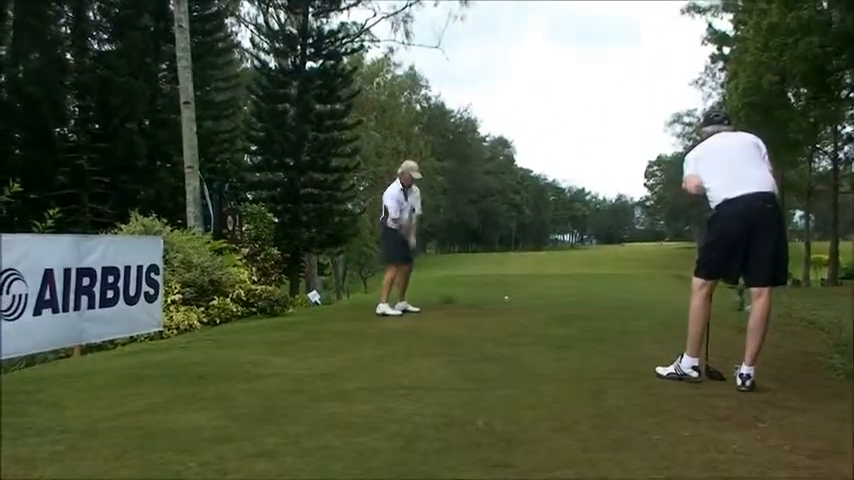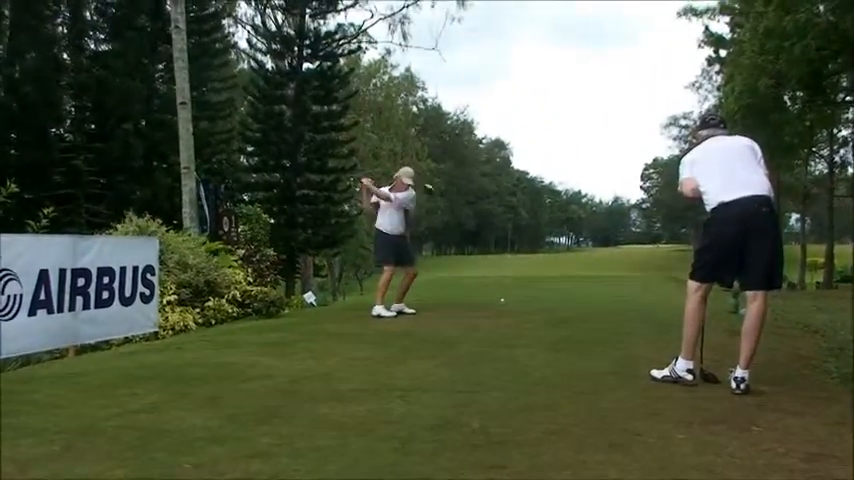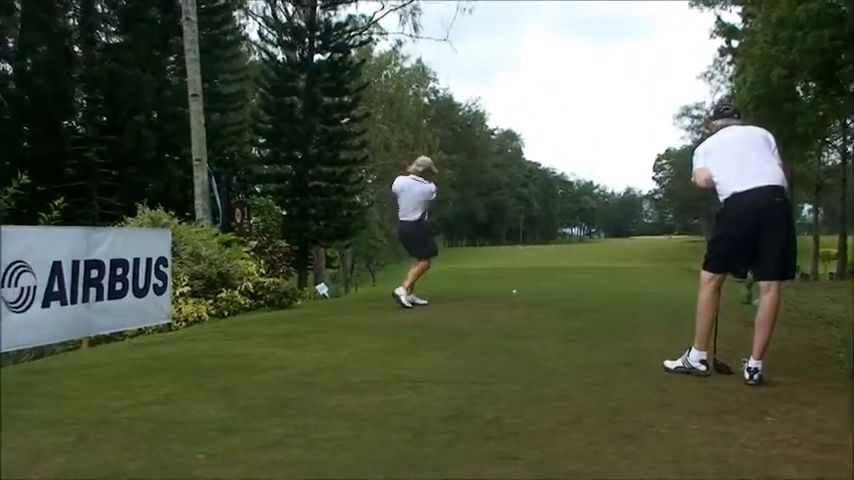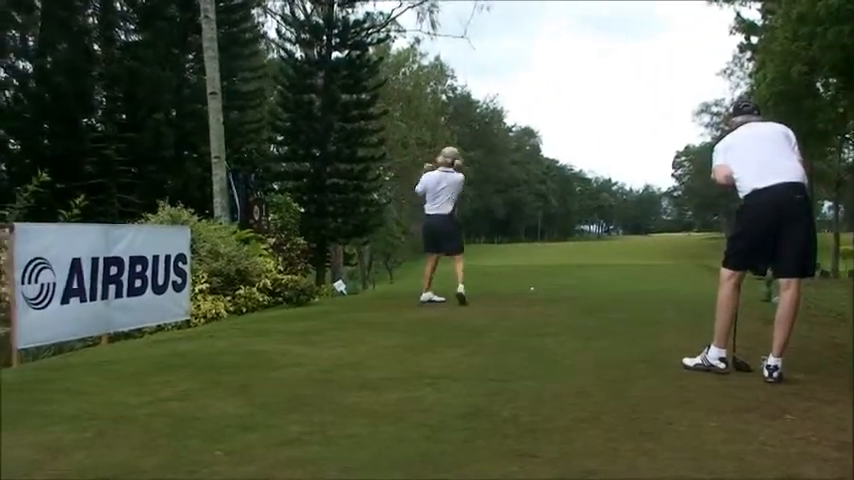
dt=0.5s
person 1, frame 1
left shoulder: (696, 152)
right shoulder: (752, 139)
left elbow: (694, 186)
right elbow: (771, 176)
left hip: (729, 210)
right hip: (766, 206)
left knee: (702, 284)
right knee: (762, 291)
left ankle: (689, 363)
right ankle: (747, 372)
person 1, frame 2
left shoulder: (692, 156)
right shoulder: (747, 143)
left elbow: (689, 190)
right elbow: (766, 180)
left hip: (725, 213)
right hip: (762, 209)
left knee: (697, 288)
right knee: (757, 294)
left ankle: (684, 367)
right ankle: (741, 375)
person 1, frame 3
left shoulder: (706, 145)
right shoulder: (762, 133)
left elbow: (703, 180)
right elbow: (780, 171)
left hip: (738, 204)
right hip: (775, 199)
left knee: (710, 278)
right knee: (771, 285)
left ankle: (697, 357)
right ankle: (754, 366)
person 1, frame 4
left shoulder: (726, 142)
right shoulder: (782, 130)
left elbow: (723, 177)
right elbow: (801, 167)
left hip: (759, 200)
right hip: (795, 196)
left knee: (730, 275)
right knee: (790, 282)
left ankle: (717, 355)
right ankle: (774, 363)
person 2, frame 1
left shoulder: (415, 191)
right shoulder: (392, 192)
left elbow: (415, 215)
right elbow: (394, 218)
left wrist: (412, 235)
right wrist: (408, 235)
left hip: (404, 234)
right hip: (391, 232)
left knee: (407, 268)
right knee: (393, 268)
left ankle: (401, 303)
right ankle: (383, 305)
person 2, frame 2
left shoulder: (409, 194)
right shoulder: (382, 191)
left elbow: (388, 198)
right elbow: (369, 207)
left wrist: (369, 186)
right wrist: (366, 189)
left hip: (401, 238)
right hip: (384, 237)
left knee: (411, 272)
right knee: (388, 270)
left ankle: (398, 304)
right ankle: (378, 306)
person 2, frame 3
left shoulder: (401, 181)
right shoulder: (429, 188)
left elbow: (395, 189)
left wrist: (410, 172)
left hip: (404, 226)
right hip: (417, 227)
left knee: (418, 261)
right knee: (424, 262)
left ankle: (409, 295)
right ankle: (403, 289)
person 2, frame 4
left shoulder: (427, 177)
right shoulder: (459, 178)
left elbow: (419, 191)
left wrist: (425, 171)
right wrist: (435, 168)
left hip: (430, 220)
right hip: (447, 220)
left knee: (432, 257)
right knee: (458, 257)
left ankle: (426, 293)
right ankle: (460, 287)
